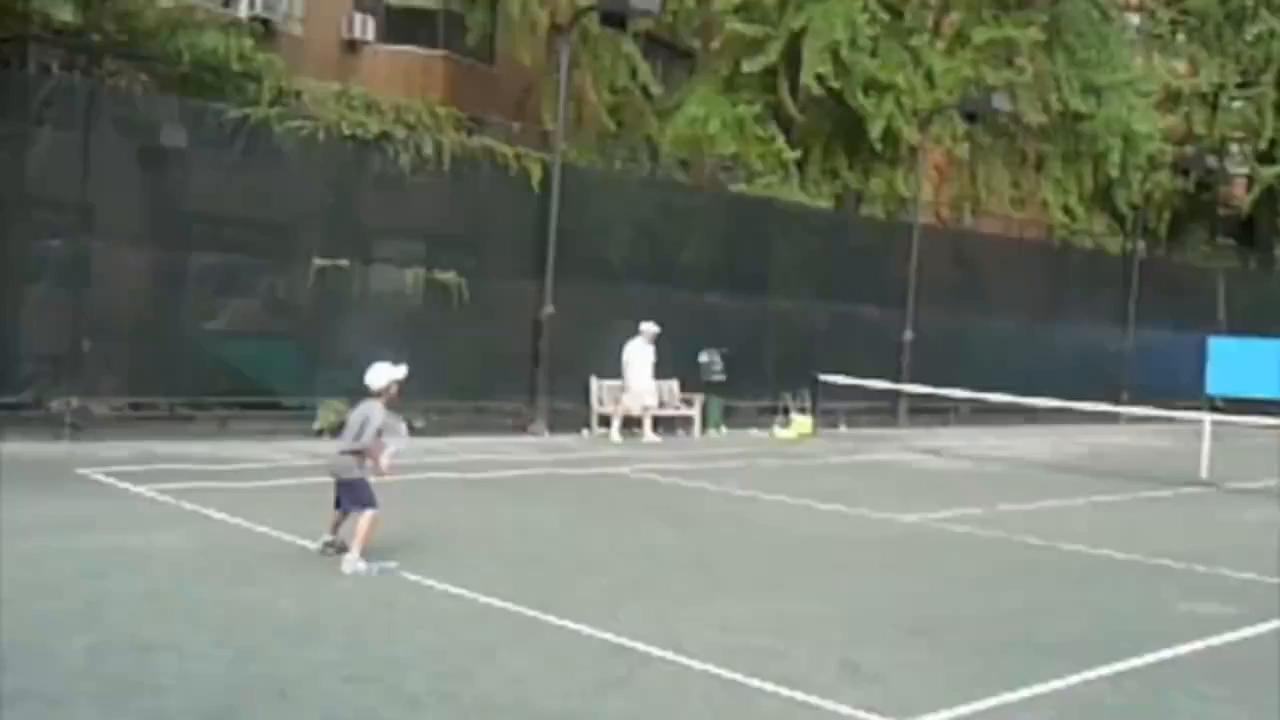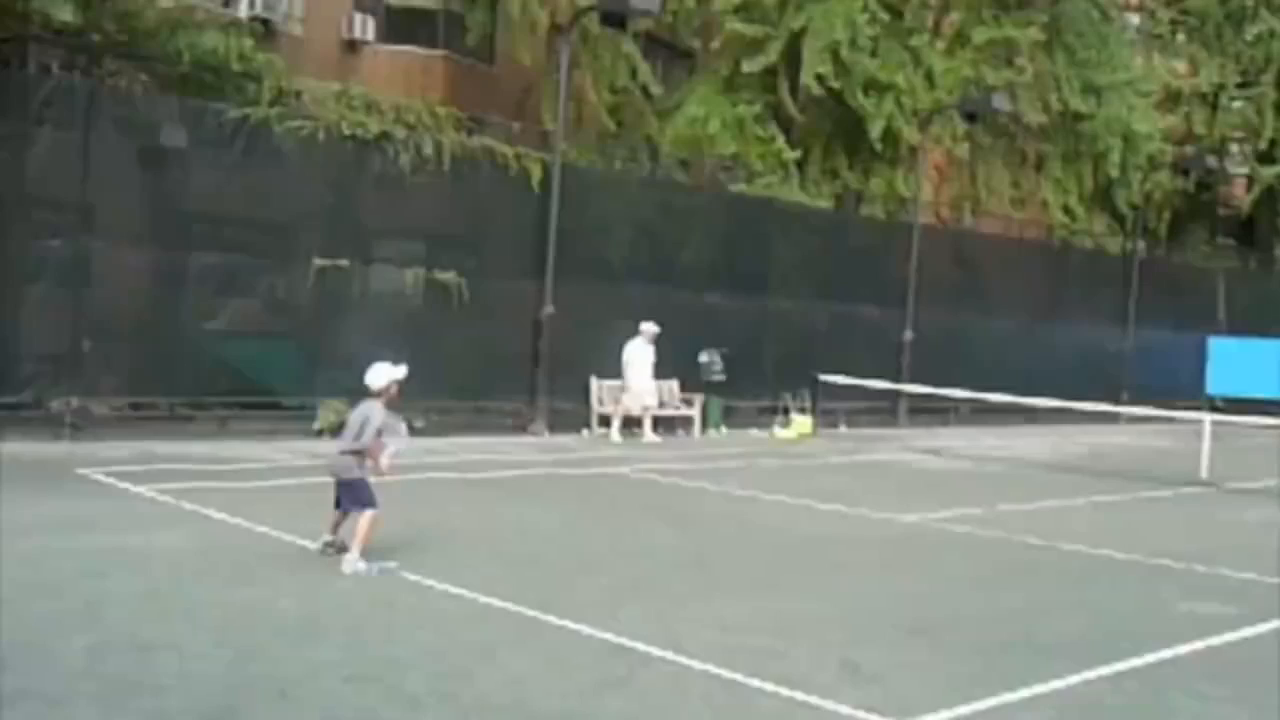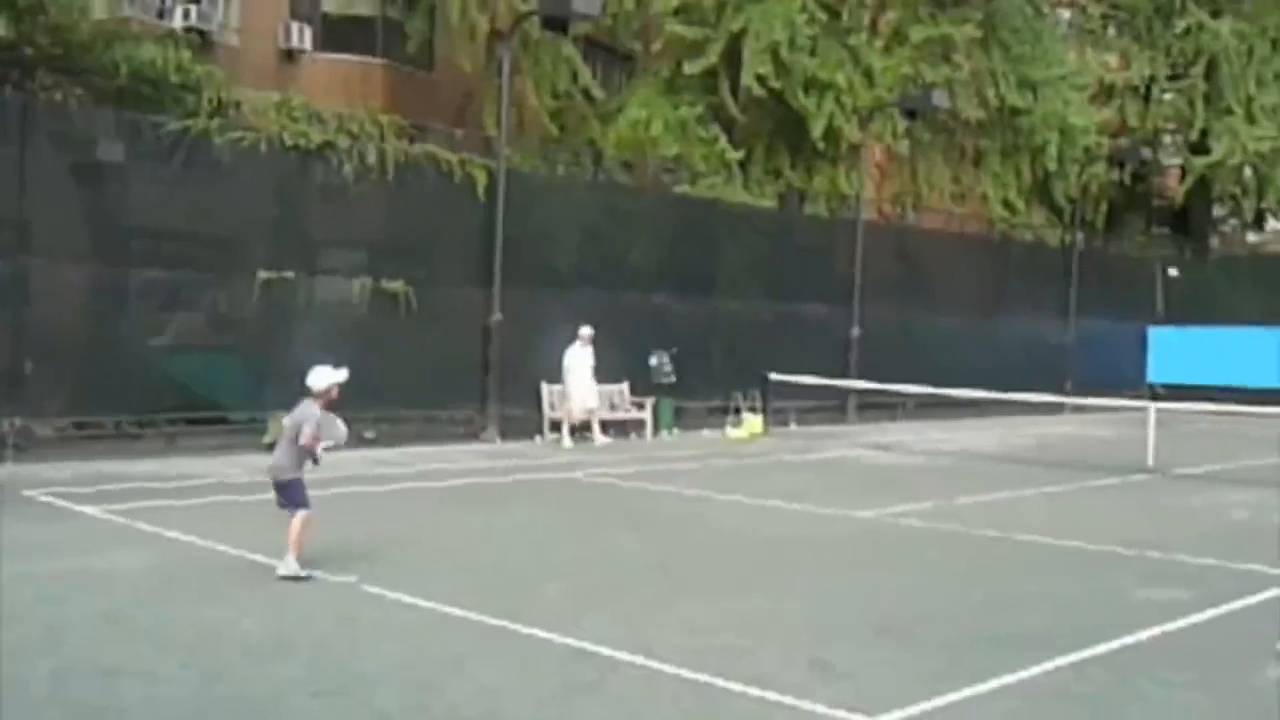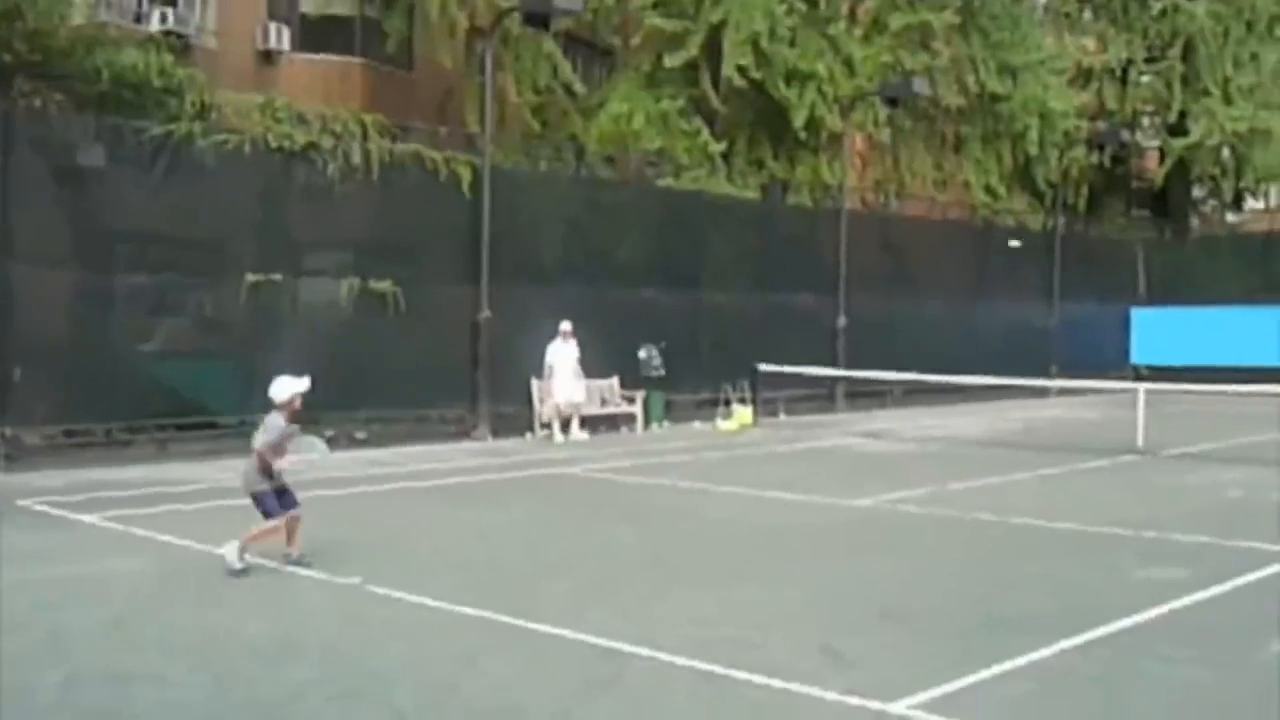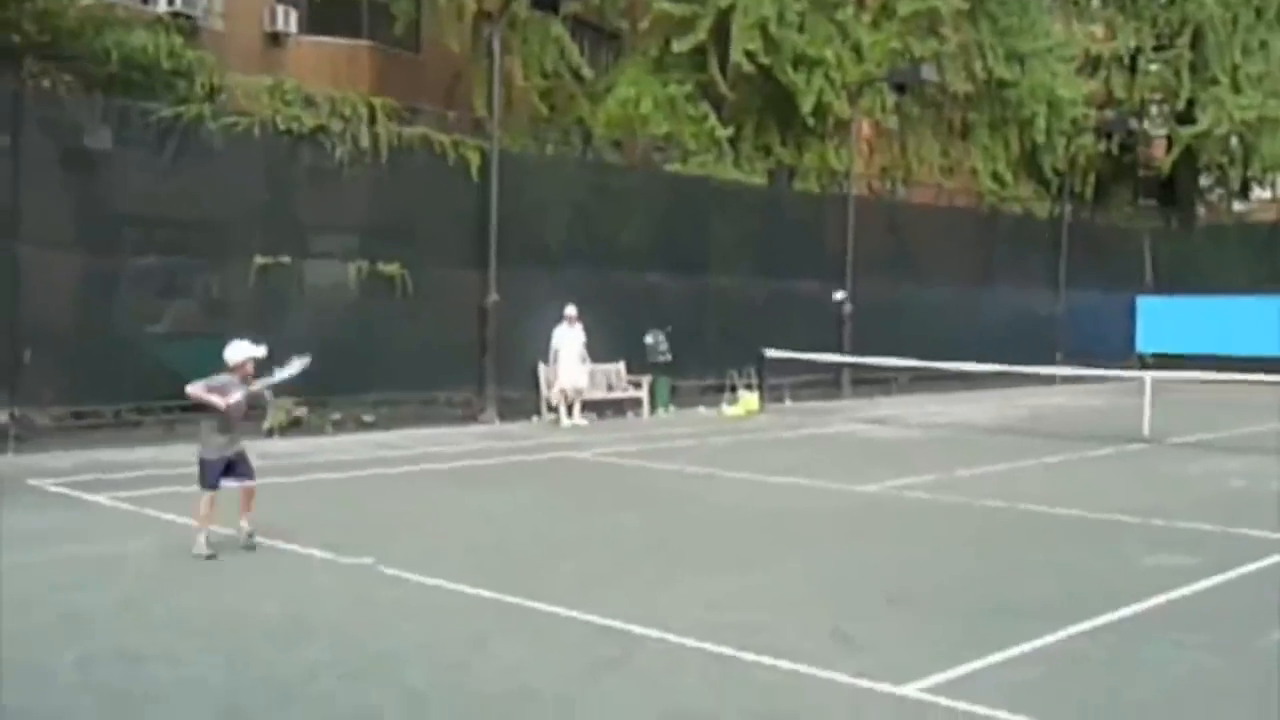
dt=0.3s
person 1, frame 1
left shoulder: (366, 406)
right shoulder: (378, 412)
right elbow: (367, 442)
left wrist: (377, 454)
right wrist: (378, 462)
left hip: (342, 463)
right hip: (350, 467)
left knee: (345, 506)
right knee: (369, 510)
left ankle: (329, 540)
right ankle: (353, 559)
person 1, frame 2
left shoulder: (366, 405)
right shoulder: (378, 412)
right elbow: (367, 442)
left wrist: (378, 453)
right wrist: (378, 462)
left hip: (342, 463)
right hip: (350, 467)
left knee: (345, 506)
right knee: (369, 510)
left ankle: (329, 540)
right ankle: (353, 559)
person 1, frame 3
left shoulder: (306, 405)
right shoulder: (314, 414)
left elbow: (285, 424)
right elbow: (304, 441)
right wrist: (315, 450)
left hip: (287, 466)
right hip: (286, 469)
left knee: (301, 511)
right knee: (301, 511)
left ankle: (291, 560)
right ankle: (288, 564)
person 1, frame 4
left shoulder: (279, 420)
right shoulder: (277, 424)
left elbow: (266, 443)
right elbow: (258, 446)
right wrist: (273, 464)
left hip: (272, 480)
right hip: (259, 482)
left knee: (294, 512)
right knee: (276, 522)
left ankle: (292, 553)
right ankle: (236, 549)
person 1, frame 5
left shoulder: (243, 382)
right shoulder: (221, 382)
right elbow: (190, 388)
right wrist: (214, 400)
left hip: (234, 446)
right hip: (213, 449)
left knee: (249, 484)
right knee: (210, 492)
left ankle: (244, 528)
right ankle: (201, 539)
